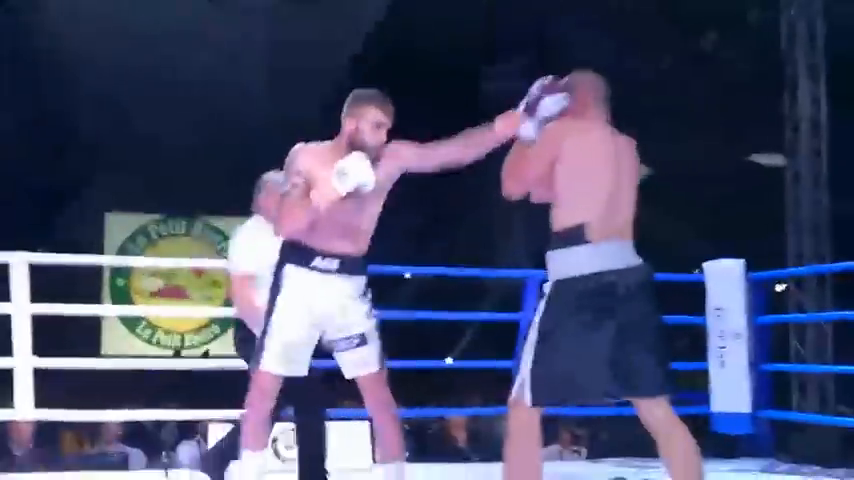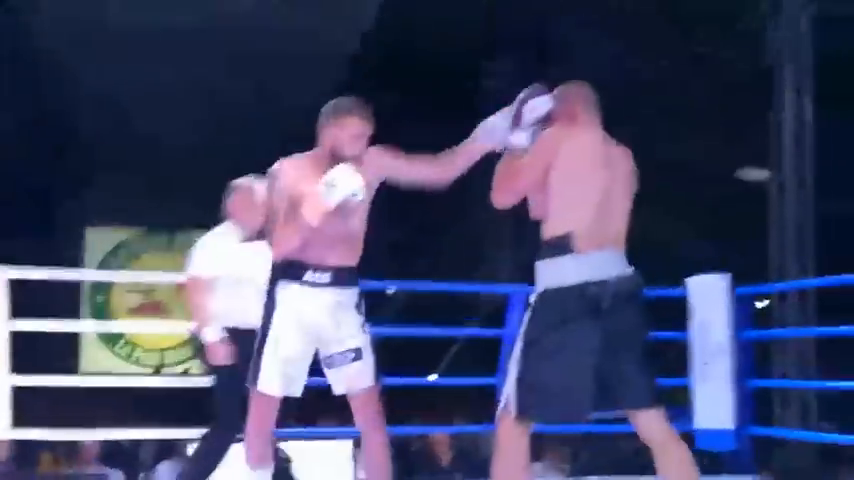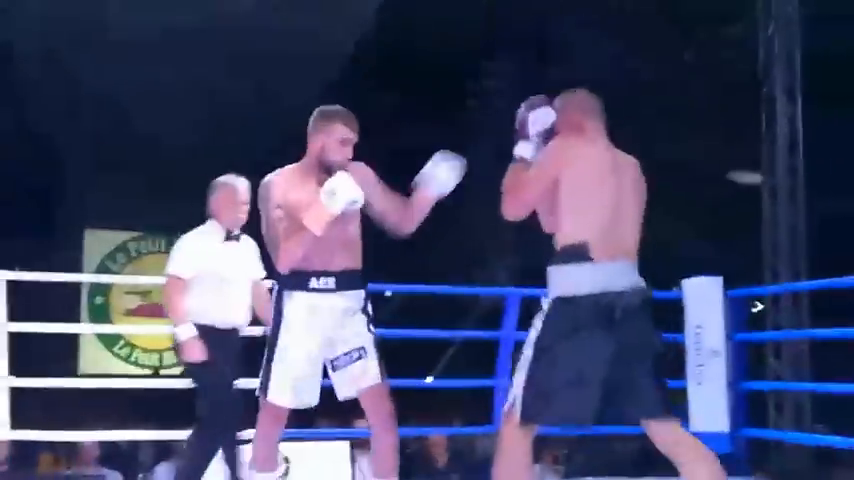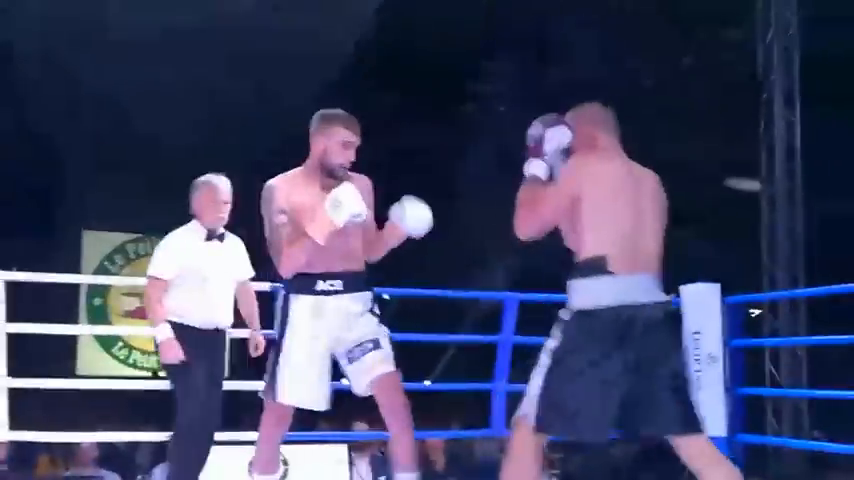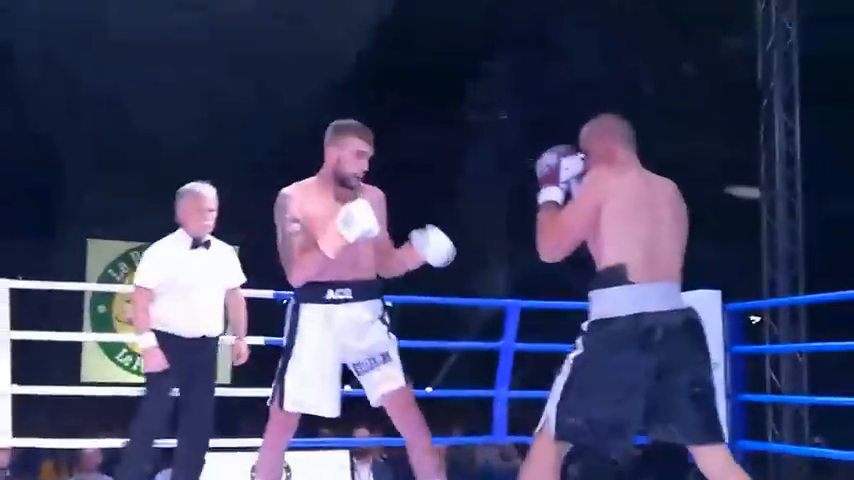
dt=0.1s
person 1, frame 1
left shoulder: (566, 131)
right shoulder: (626, 147)
left elbow: (513, 186)
right wrist: (543, 134)
left hip: (579, 282)
right hip: (629, 279)
left knee: (525, 407)
right knee: (655, 409)
person 1, frame 2
left shoulder: (558, 139)
right shoulder: (622, 158)
left elbow: (503, 196)
left wrist: (520, 137)
right wrist: (534, 142)
left hip: (566, 292)
right hip: (618, 289)
left knee: (513, 421)
right knee: (652, 423)
person 1, frame 3
left shoulder: (569, 150)
right shoulder: (630, 167)
left elbow: (513, 207)
left wrist: (525, 147)
right wrist: (540, 148)
left hip: (580, 300)
right hip: (630, 300)
left knee: (517, 425)
right knee: (667, 431)
person 1, frame 4
left shoulder: (585, 166)
right shoulder: (650, 182)
left elbow: (527, 226)
left wrist: (536, 165)
right wrist: (559, 170)
left hip: (598, 313)
right hip: (651, 314)
left knee: (527, 431)
right knee: (693, 445)
person 1, frame 5
left shoulder: (603, 180)
right shoulder: (669, 191)
left elbow: (551, 249)
left wrist: (550, 191)
right wrist: (578, 191)
left hip: (620, 324)
right hip: (675, 323)
left knee: (549, 441)
person 2, frame 1
left shoulder: (390, 158)
right shoulder: (305, 156)
left elbow: (461, 150)
right elbow: (286, 226)
left wrist: (518, 121)
right wrist: (332, 187)
left hip: (347, 285)
right hip: (300, 279)
left knee: (376, 393)
right knee: (264, 387)
person 2, frame 2
left shoulder: (372, 165)
right shoulder: (287, 173)
left elbow: (439, 171)
right elbow: (279, 247)
left wrist: (485, 138)
right wrist: (322, 202)
left hip: (341, 297)
right hip: (293, 294)
left knee: (368, 409)
right knee: (263, 407)
person 2, frame 3
left shoulder: (362, 177)
right shoulder: (277, 184)
left elbow: (404, 222)
right elbow: (284, 260)
left wrist: (431, 189)
right wrist: (323, 211)
left hip: (348, 302)
right hip: (301, 303)
left knee: (380, 409)
right knee: (274, 413)
person 2, frame 4
left shoulder: (359, 186)
right shoulder: (279, 189)
left elbow: (370, 251)
right elbow: (285, 266)
left wrist: (402, 227)
right wrist: (327, 221)
left hip: (353, 303)
right hip: (306, 305)
left knee: (395, 402)
right knee: (277, 414)
person 2, frame 5
left shoulder: (373, 198)
right shoulder: (293, 198)
left elbow: (387, 265)
right elbow: (296, 274)
left wrist: (420, 252)
right wrist: (339, 234)
left hip: (364, 313)
right hip: (316, 315)
left knee: (406, 412)
right knee: (282, 421)
person 3, frame 1
left shoulder: (281, 239)
right shoulder: (253, 237)
right elbow: (241, 291)
right wrist: (264, 329)
right hip: (259, 334)
right knee: (309, 397)
person 3, frame 2
left shoulder: (260, 249)
right shoulder: (215, 244)
left elbow: (266, 293)
right elbow: (195, 292)
right wrist: (214, 338)
left hip: (244, 339)
right hip: (222, 339)
left knee: (231, 416)
right knee: (237, 414)
person 3, frame 3
left shoulder: (248, 246)
right shoulder: (195, 242)
left elbow: (258, 290)
right elbow: (173, 290)
right wrist: (186, 336)
left hip: (228, 338)
right hip: (202, 337)
left knee: (218, 415)
right knee: (221, 412)
person 3, frame 4
left shoulder: (235, 246)
right shoulder: (176, 242)
left elbow: (244, 290)
right elbow: (154, 290)
left wrist: (255, 330)
right wrist: (164, 336)
left hip: (214, 339)
right hip: (183, 336)
left knee: (207, 416)
right knee: (193, 411)
person 3, frame 5
left shoulder: (224, 253)
right shoulder: (161, 252)
left elbow: (234, 297)
right elbow: (140, 300)
left wrist: (240, 338)
right wrist: (147, 345)
left hip: (204, 349)
right hip: (168, 345)
left knee: (199, 425)
right knee: (153, 418)
